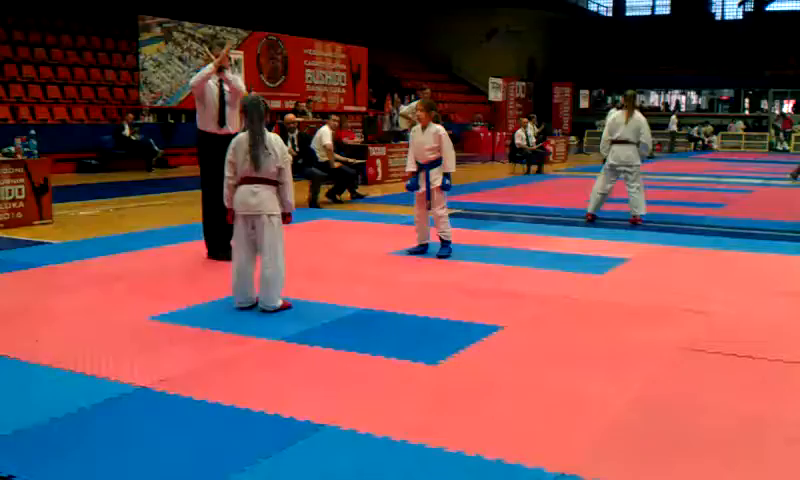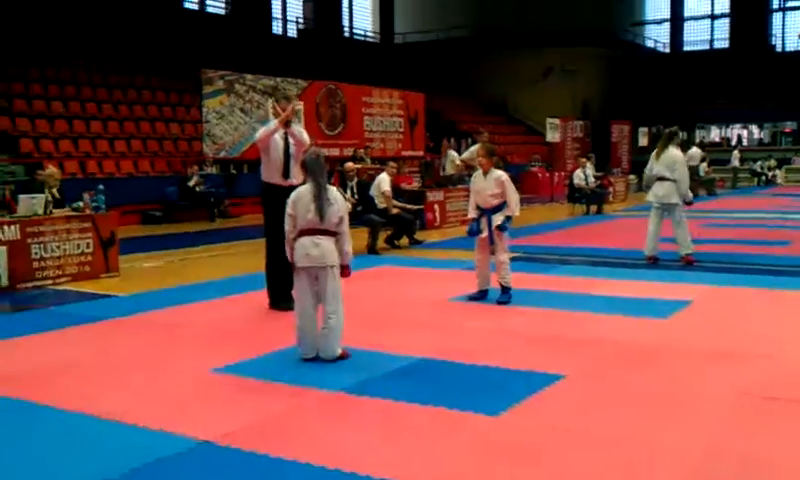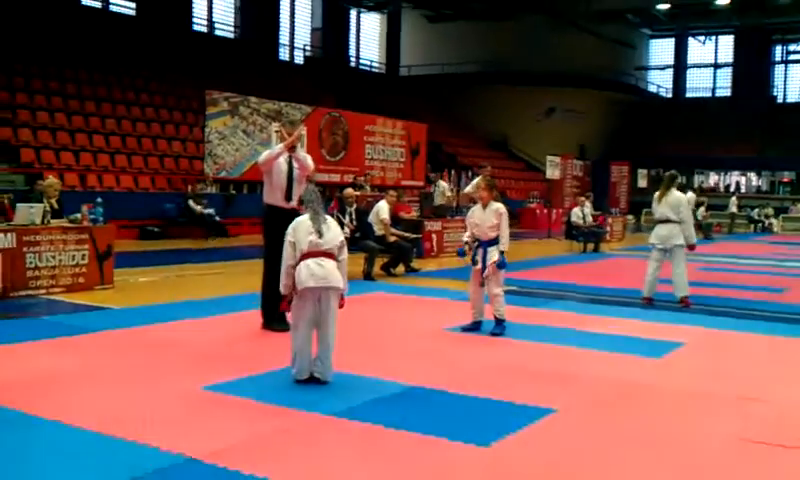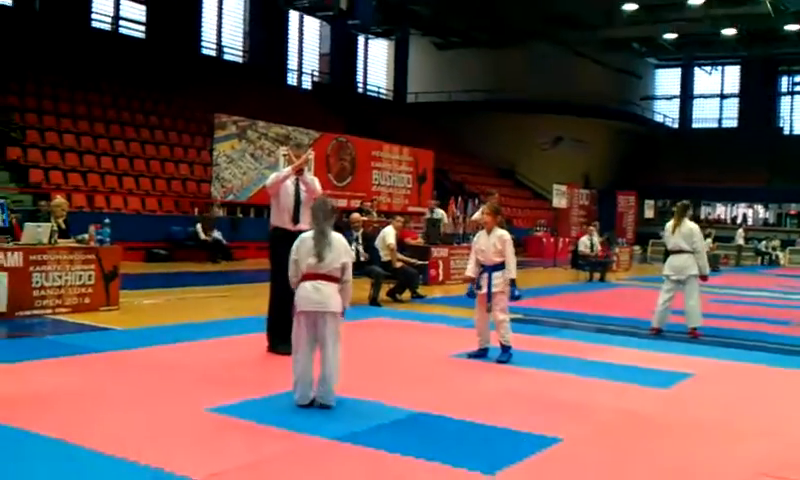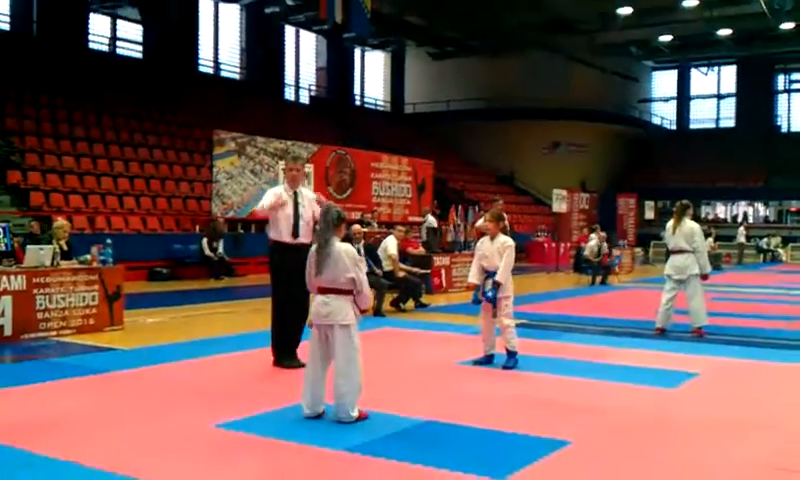
dt=0.4s
person 1, frame 1
left shoulder: (234, 80)
right shoulder: (204, 81)
left elbow: (241, 91)
right elbow: (193, 85)
left wrist: (223, 69)
right wrist: (215, 65)
left hip: (230, 141)
right hip: (209, 141)
right knee: (212, 193)
left ankle: (225, 243)
right ankle: (215, 246)
person 1, frame 2
left shoulder: (298, 133)
right shoulder: (268, 134)
left elbow: (305, 144)
right elbow: (258, 139)
left wrist: (289, 123)
right wrist: (280, 120)
left hip: (294, 192)
right hip: (273, 192)
right knee: (275, 244)
left ankle: (287, 291)
right ankle: (278, 295)
person 1, frame 3
left shoulder: (303, 158)
right shoulder: (273, 157)
left elbow: (309, 169)
right elbow: (262, 162)
left wrist: (294, 146)
right wrist: (286, 144)
left hip: (295, 215)
right hip: (274, 214)
right knee: (273, 265)
left ankle: (281, 313)
right ankle: (271, 316)
person 1, frame 4
left shoulder: (311, 181)
right shoulder: (280, 180)
left elbow: (316, 192)
right elbow: (269, 185)
left wrist: (302, 170)
right wrist: (293, 167)
left hip: (302, 238)
right hip: (281, 237)
right knee: (280, 287)
left ankle: (286, 337)
right ankle: (276, 340)
person 1, frame 5
left shoulder: (309, 196)
right shoulder: (276, 193)
right elbow: (261, 209)
left wrist: (323, 206)
right wrist: (274, 205)
left hip: (302, 252)
right hip: (281, 251)
left knee: (301, 303)
right knee: (282, 303)
left ankle: (291, 351)
right ankle: (281, 354)
person 2, frame 1
left shoulder: (237, 141)
right shoulder: (276, 142)
left elbow: (230, 177)
right elbow: (285, 179)
left wrist: (229, 206)
right wrist: (287, 208)
left hip: (243, 199)
right hip: (268, 200)
left knee: (243, 252)
right knee: (271, 252)
left ankle: (244, 298)
right ankle: (270, 301)
person 2, frame 2
left shoulder: (296, 195)
right shoulder: (335, 195)
left elbow: (289, 231)
right elbow: (343, 231)
left wrist: (292, 257)
right wrist: (345, 261)
left hip: (303, 251)
right hip: (327, 251)
left knee: (305, 305)
right knee: (331, 303)
left ankle: (308, 350)
right ankle: (330, 350)
person 2, frame 3
left shoulder: (296, 224)
right shoulder: (333, 224)
left elbow: (288, 260)
right elbow: (342, 259)
left wrist: (286, 291)
right wrist: (342, 290)
left hip: (306, 274)
right hip: (330, 276)
left knee: (302, 327)
right knee: (326, 328)
left ankle: (302, 372)
right ankle: (322, 372)
person 2, frame 4
left shoulder: (302, 240)
right shoulder: (340, 241)
left elbow: (293, 275)
right elbow: (346, 278)
right wrist: (343, 304)
left hip: (306, 294)
right hip: (329, 297)
left knee: (303, 349)
right knee: (329, 349)
left ankle: (303, 396)
right ankle: (326, 396)
person 2, frame 5
left shoulder: (314, 250)
right shoulder: (347, 251)
right elbow: (361, 284)
right wrist: (363, 305)
left hip: (319, 308)
right hip: (342, 309)
left knee: (317, 361)
right knee: (347, 361)
left ankle: (312, 407)
right ankle: (347, 411)
person 3, frame 1
left shoulder: (439, 131)
right shoulder: (414, 131)
left elbow: (448, 153)
right elbow: (412, 153)
left wrist: (447, 175)
right wrist: (412, 175)
left hip: (435, 172)
right hip: (421, 173)
left knee: (439, 209)
right knee: (420, 211)
left ankle: (446, 243)
right ankle: (423, 243)
person 3, frame 2
left shoulder: (500, 176)
right shoulder: (475, 177)
left elbow: (513, 197)
right elbow: (473, 200)
left wrist: (508, 218)
right wrist: (473, 220)
left hip: (497, 217)
right hip: (482, 218)
left knee: (500, 255)
right knee: (481, 256)
left ankle: (506, 290)
right ankle: (482, 289)
person 3, frame 3
left shoulder: (499, 209)
right shoulder: (474, 211)
left elbow: (504, 233)
right elbow: (470, 231)
left wrist: (501, 254)
right wrist: (466, 243)
left hip: (493, 251)
right hip: (479, 251)
left knee: (495, 288)
right knee: (475, 288)
left ankle: (500, 322)
right ankle: (477, 320)
person 3, frame 4
left shoulder: (503, 236)
right shoulder: (478, 236)
left elbow: (510, 260)
right elbow: (473, 259)
left wrist: (512, 283)
right wrist: (471, 281)
left hip: (498, 278)
right hip: (483, 277)
left knee: (500, 315)
right knee: (481, 315)
left ankle: (506, 349)
right ankle: (483, 347)
person 3, frame 5
left shoulder: (507, 242)
right shoulder: (481, 243)
left elbow: (506, 266)
right elbow: (476, 265)
left wrist: (495, 286)
right wrist: (476, 287)
left hip: (501, 285)
right hip: (486, 283)
left knee: (505, 320)
right knee: (486, 321)
left ankle: (512, 354)
right ankle: (488, 354)
person 4, frame 1
left shoulder: (615, 116)
right shoulder: (640, 118)
left elbow: (606, 137)
right elbow: (645, 140)
left wrist: (606, 153)
right wrist: (641, 153)
left hip: (615, 153)
right hip: (631, 154)
left knee: (603, 184)
right knee: (635, 186)
left ankle: (591, 212)
right ankle: (637, 215)
person 4, frame 2
left shoulder: (656, 153)
right shoulder: (677, 154)
left elbow: (648, 174)
right elbow: (682, 178)
left wrist: (651, 185)
right wrist: (687, 196)
left hip: (657, 190)
right hip: (672, 191)
left knee: (654, 224)
right knee: (679, 224)
left ankle: (651, 254)
right ankle: (686, 254)
person 4, frame 3
left shoulder: (657, 196)
right shoulder: (680, 197)
right elbow: (686, 219)
right wrist: (691, 240)
left hip: (659, 232)
right hip: (675, 232)
left knee: (654, 265)
right knee: (679, 266)
left ankle: (647, 295)
right ankle: (683, 297)
person 4, frame 4
left shoulder: (669, 226)
right shoulder: (693, 227)
right elbow: (699, 249)
right wrist: (704, 270)
left hip: (673, 262)
right hip: (688, 263)
left knee: (666, 295)
right knee: (692, 297)
left ankle: (656, 325)
right ankle: (693, 328)
person 4, frame 5
left shoulder: (669, 225)
right shoulder: (693, 226)
right elbow: (700, 249)
right wrist: (705, 269)
left hip: (674, 262)
right hip: (689, 262)
left knee: (668, 294)
right knee: (695, 296)
left ankle: (660, 325)
right ankle: (697, 327)
